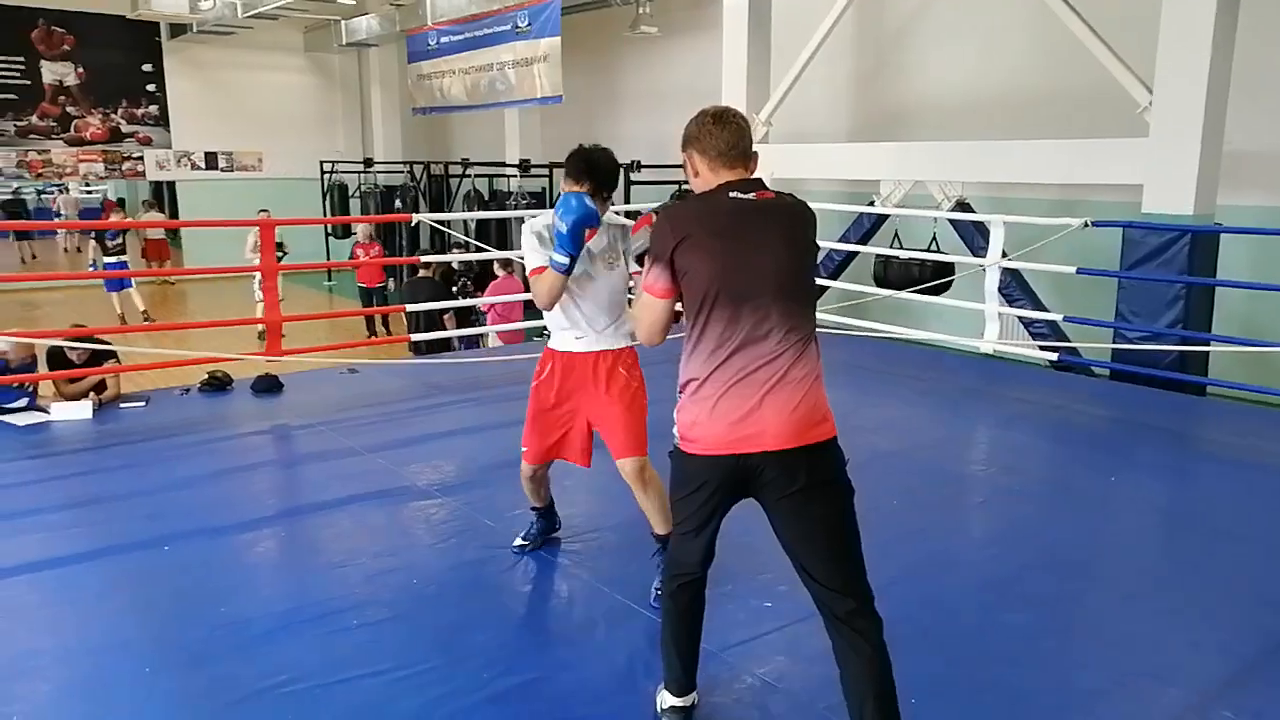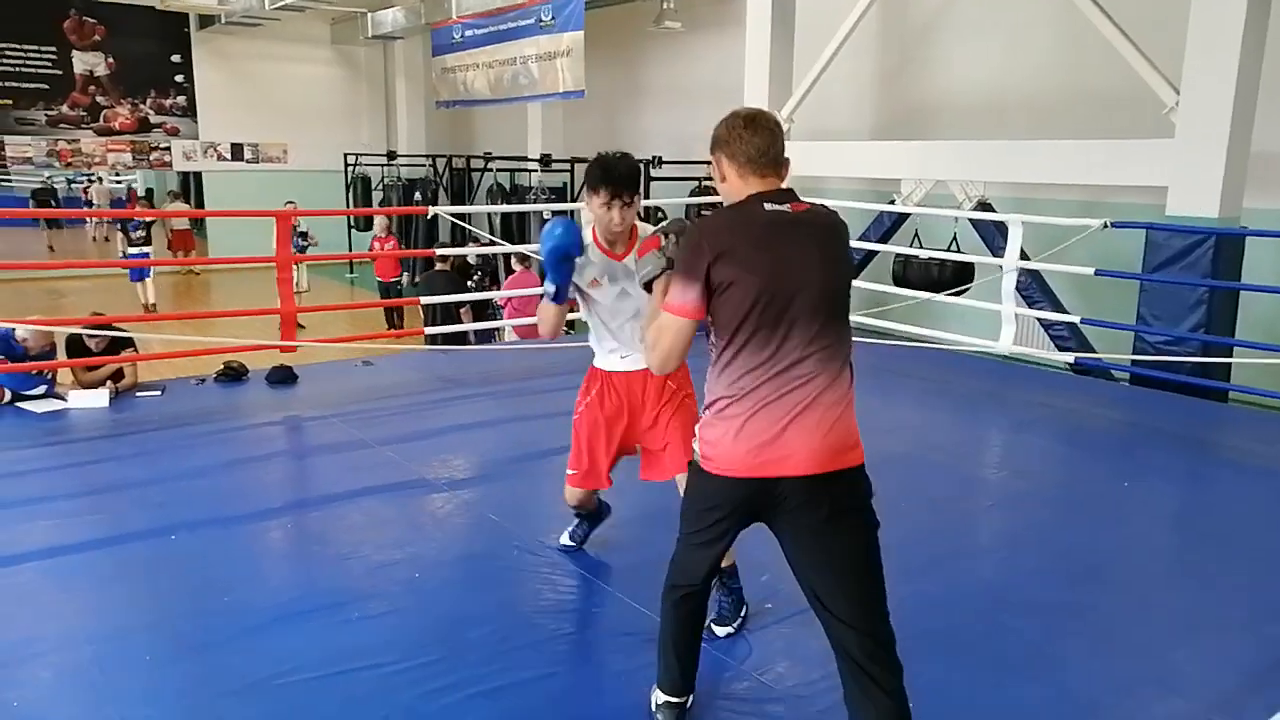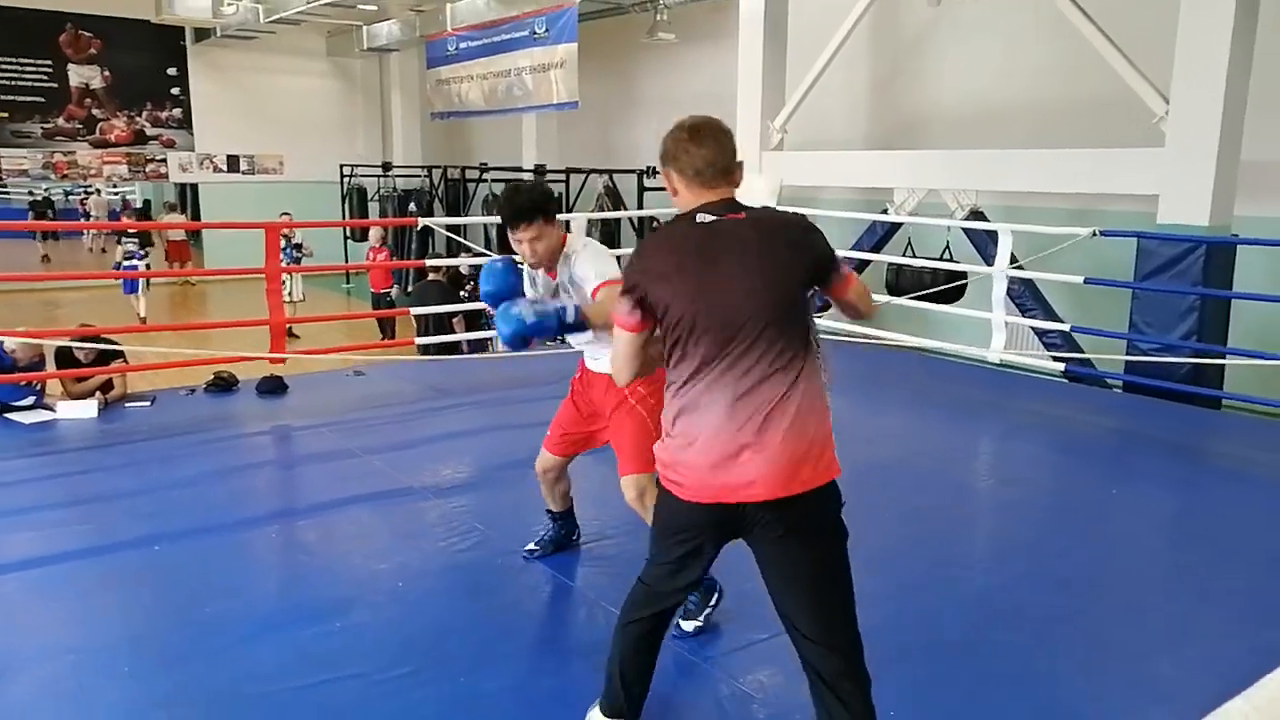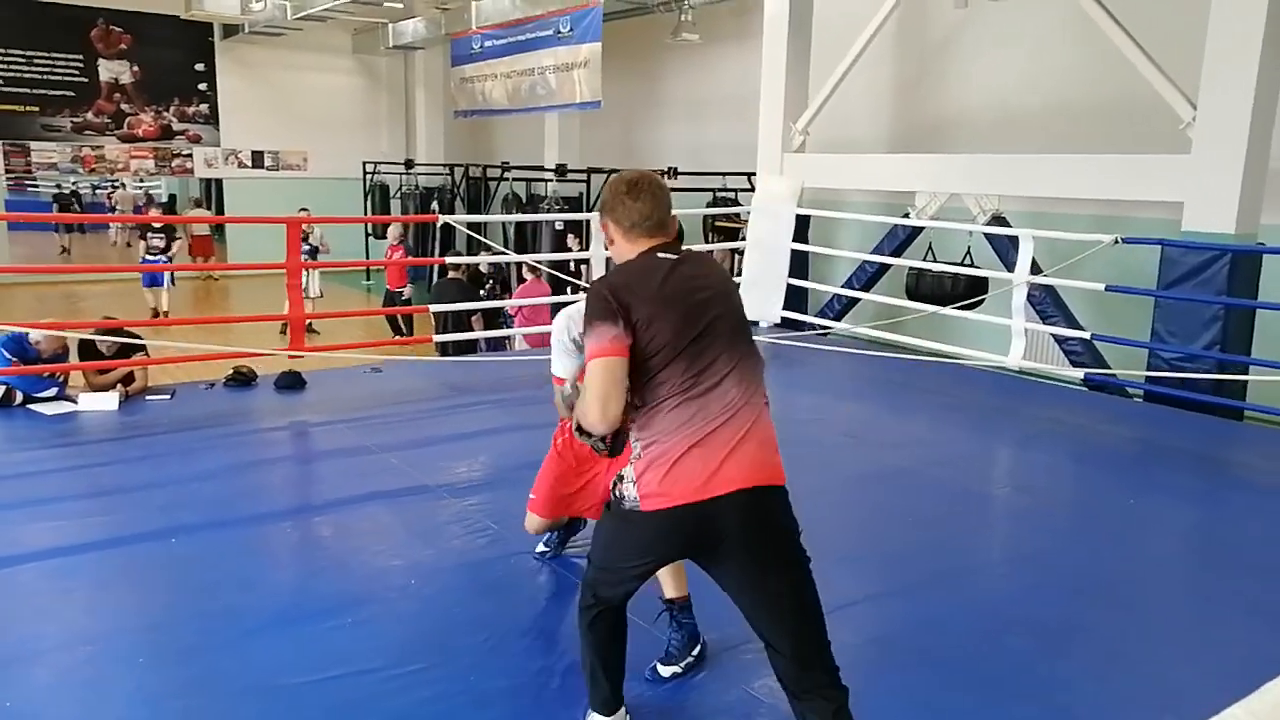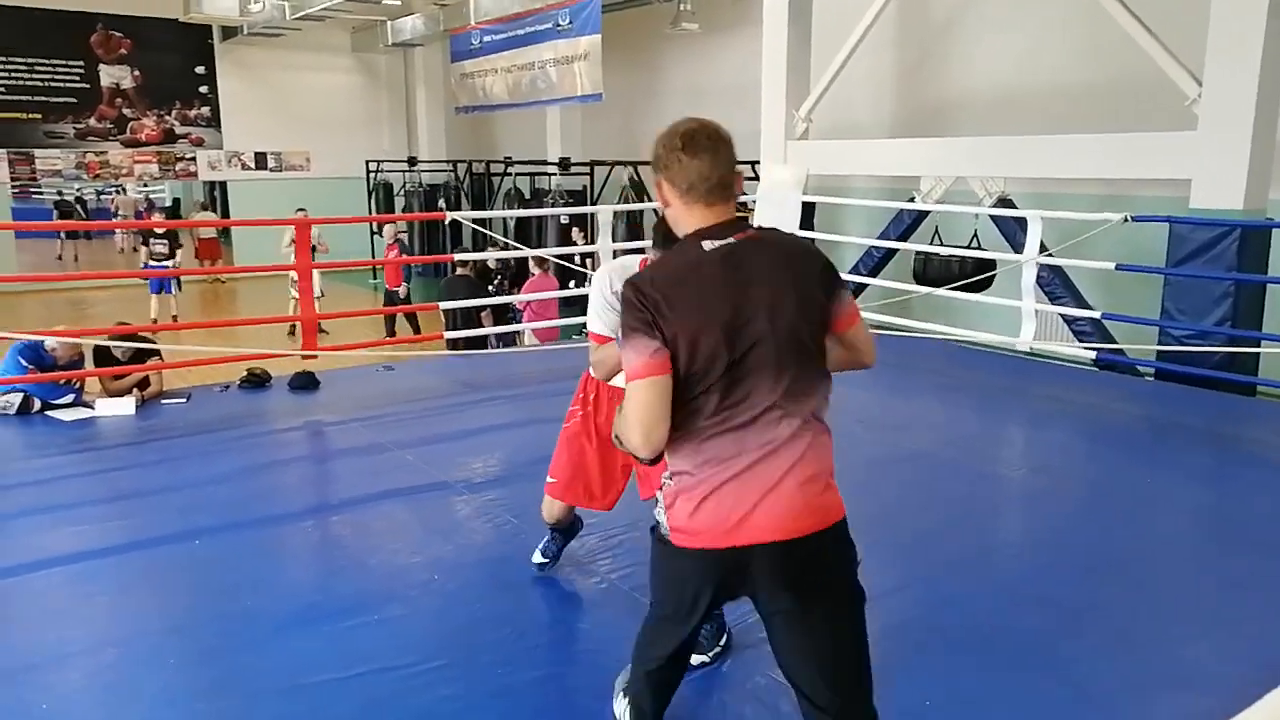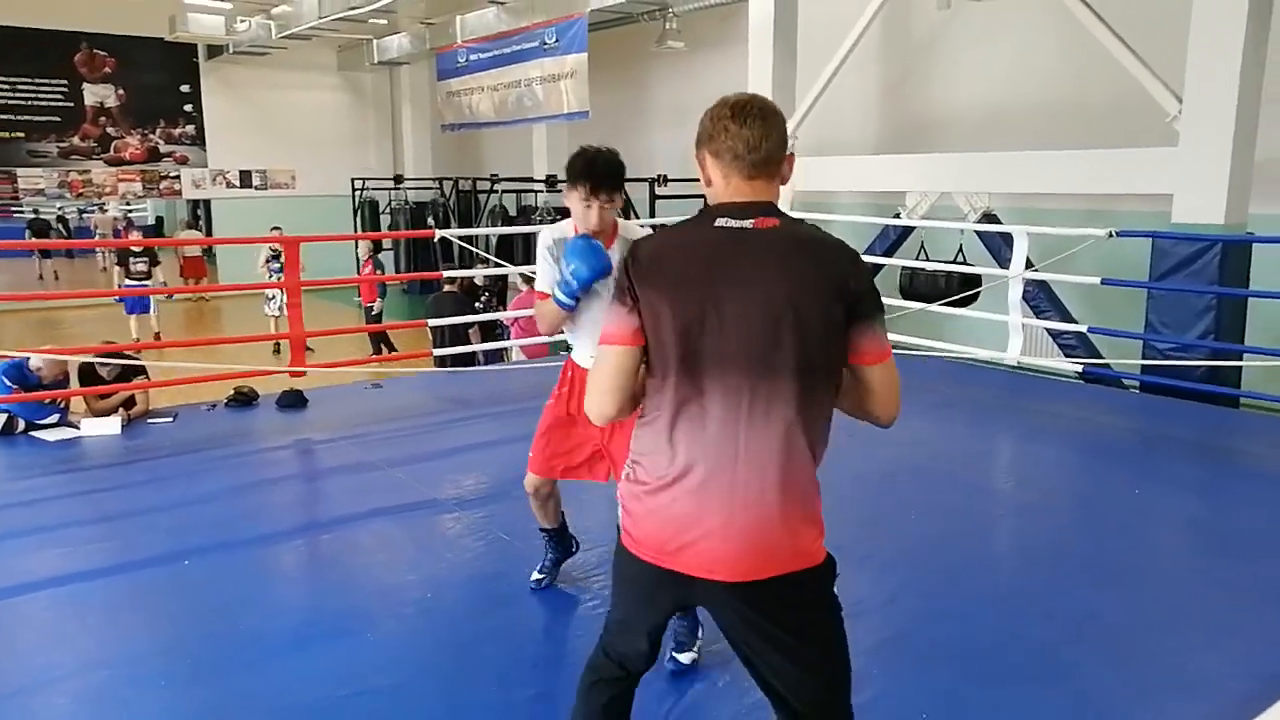
dt=0.3s
person 1, frame 1
left shoulder: (677, 224)
right shoulder: (798, 217)
left elbow: (648, 332)
left hip: (707, 438)
right hip: (799, 438)
left knee: (685, 568)
right knee: (848, 605)
person 1, frame 2
left shoulder: (707, 239)
right shoulder: (831, 229)
left elbow: (662, 359)
left wrist: (663, 279)
left hip: (729, 458)
right hip: (826, 464)
left knee: (688, 576)
right knee: (867, 648)
person 1, frame 3
left shoulder: (651, 256)
right shoulder: (792, 235)
left elbow: (623, 371)
right elbow: (861, 307)
left hip: (694, 478)
right hip: (793, 480)
left knee: (652, 599)
right knee: (837, 666)
person 1, frame 4
left shoulder: (608, 293)
right shoulder: (714, 275)
left elbow: (602, 414)
left wrist: (581, 414)
left hip: (659, 496)
right hip: (753, 491)
left knee: (600, 594)
person 1, frame 5
left shoulder: (650, 290)
right shoulder: (804, 261)
left elbow: (645, 439)
right elbow: (859, 355)
left wrist: (624, 415)
left hip: (699, 526)
right hip: (806, 525)
left knee: (662, 646)
person 1, frame 6
left shoulder: (648, 259)
right shoulder: (837, 265)
left elbow: (603, 406)
right elbow: (884, 408)
left hip: (653, 533)
right hip: (773, 551)
left knee: (616, 662)
person 2, frame 1
left shoulder: (623, 233)
right shoulder: (540, 229)
right elbow: (544, 300)
right wrist: (567, 247)
left hip: (613, 358)
right hip: (559, 360)
left knee: (634, 464)
right knee: (531, 463)
left ankle: (668, 552)
right ankle: (544, 520)
person 2, frame 2
right shoulder: (568, 251)
right elbow: (547, 332)
right wrist: (555, 281)
left hip: (661, 377)
right hip: (606, 380)
left knee: (692, 483)
right knee: (576, 492)
left ankle: (729, 587)
right ankle: (593, 512)
person 2, frame 3
left shoulder: (587, 255)
right shoulder: (529, 264)
left elbow: (616, 313)
right elbow: (532, 327)
left wrist: (569, 317)
right wrist: (506, 299)
left hip: (632, 377)
right hip: (592, 376)
left knee: (637, 490)
right knee: (549, 464)
left ankle: (700, 585)
right ankle: (563, 529)
person 2, frame 4
right shoulder: (571, 322)
right elbow: (567, 407)
right wrist: (585, 386)
right knee: (536, 522)
left ankle: (684, 628)
right ankle: (567, 520)
person 2, frame 5
right shoulder: (612, 278)
right elbow: (600, 367)
right hip: (605, 397)
right knee: (554, 512)
left ankle: (709, 616)
right ankle: (564, 530)
person 2, frame 6
left shoulder: (642, 246)
right shoulder: (553, 242)
right elbow: (545, 324)
right wrist: (569, 291)
right hip: (580, 377)
right knee: (536, 483)
left ankle: (683, 609)
right ankle: (558, 542)
